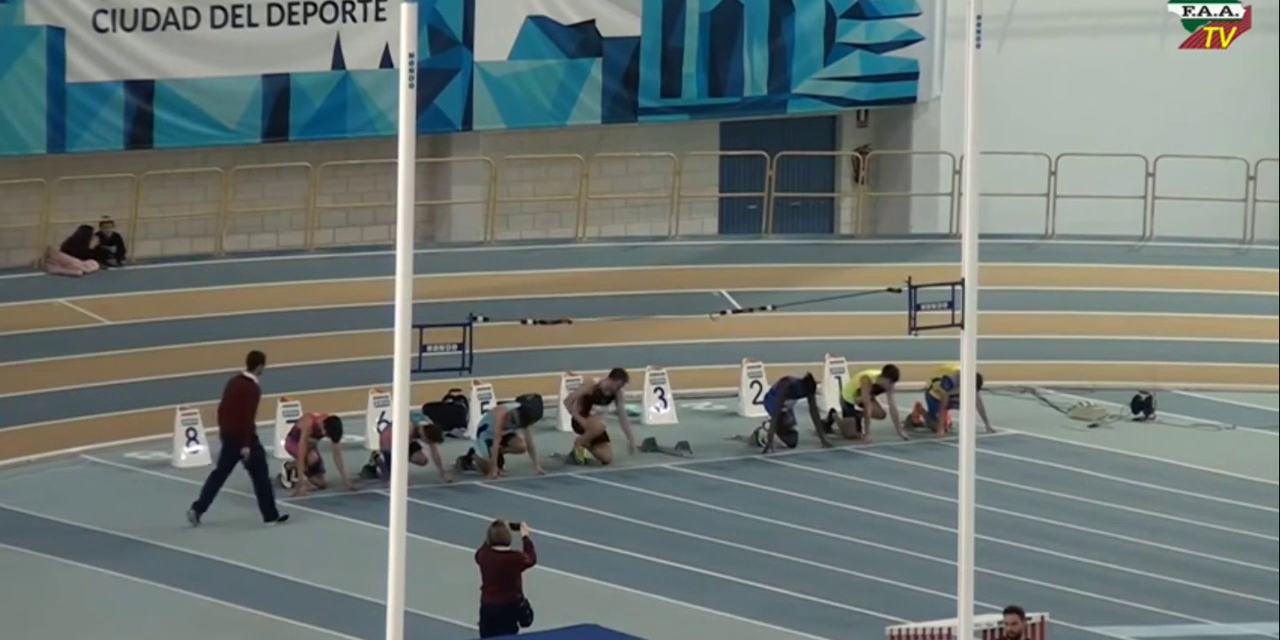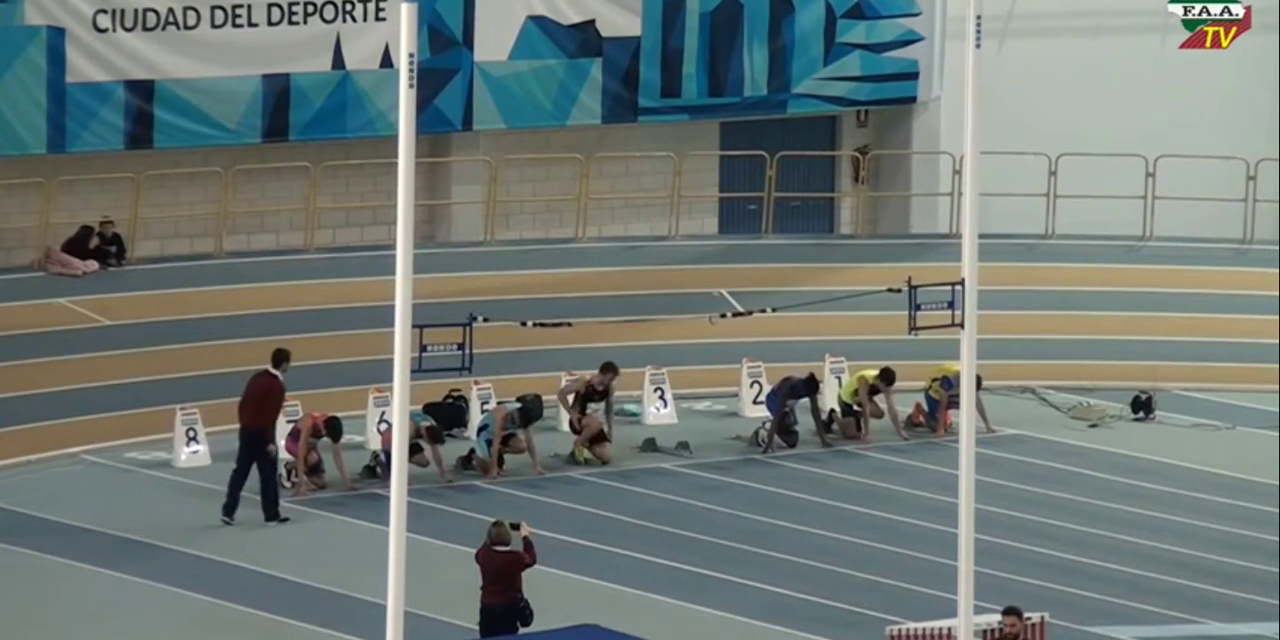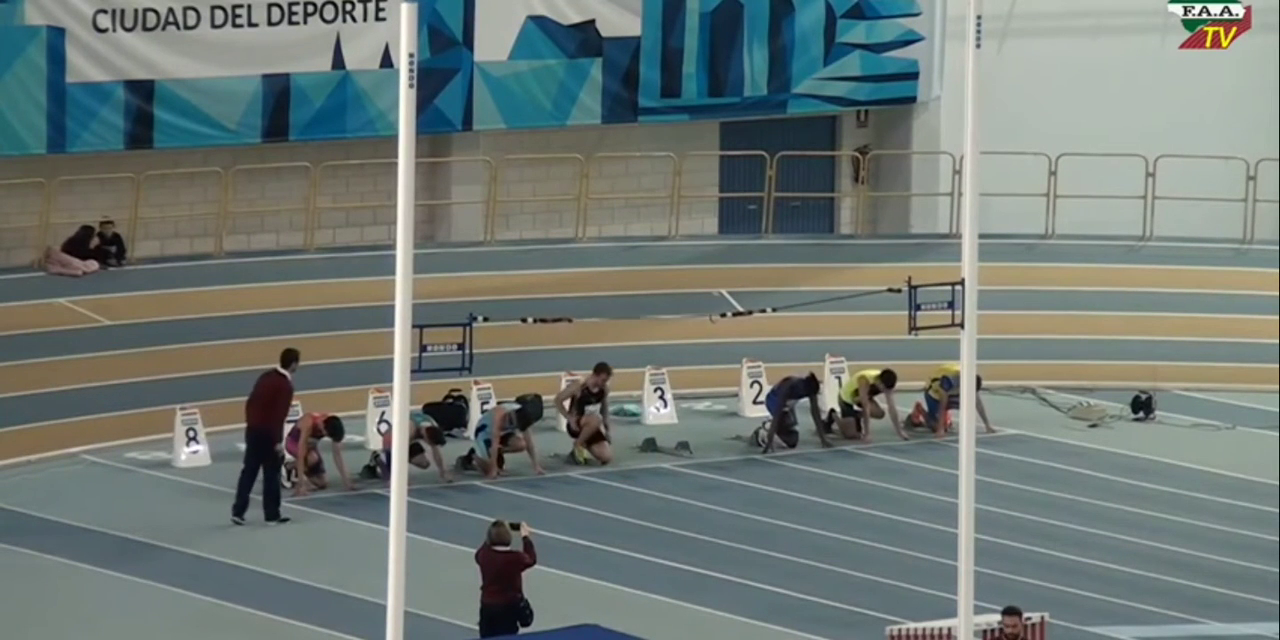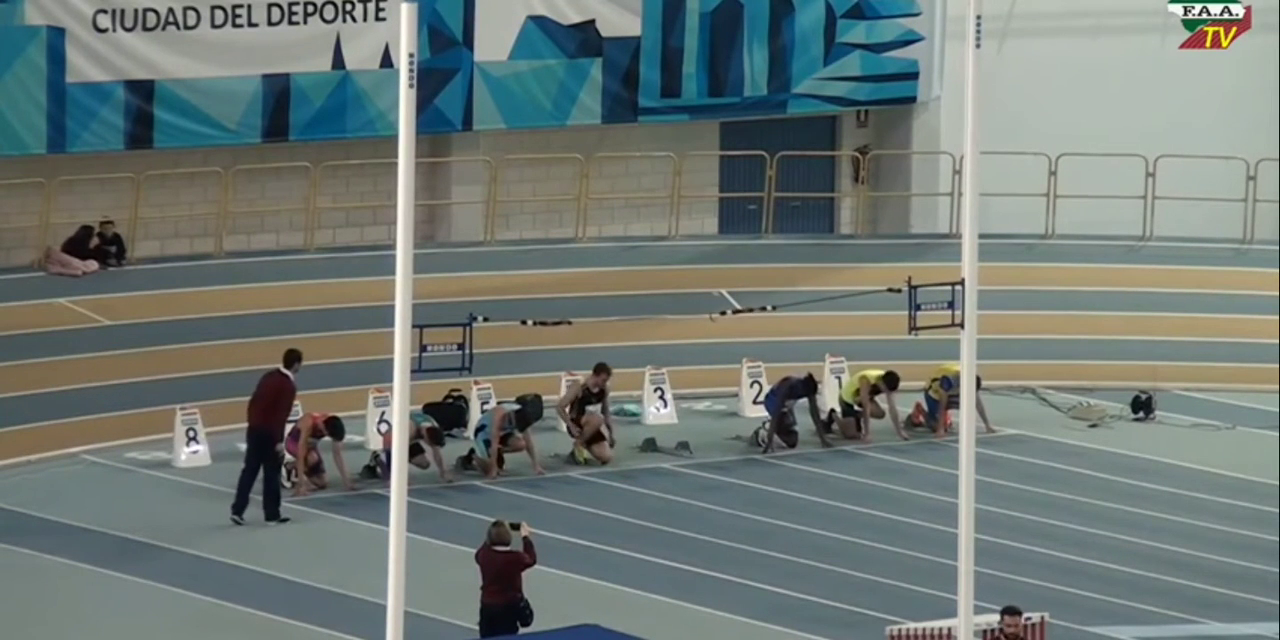
dt=0.2s
person 1, frame 1
left shoulder: (234, 381)
right shoulder: (252, 388)
left elbow: (222, 408)
right elbow: (248, 418)
left wrist: (224, 431)
right wrist: (246, 445)
left hip: (228, 435)
right hip: (243, 437)
left knee: (219, 473)
right knee: (260, 475)
left ankle: (198, 508)
right ankle: (271, 515)
person 1, frame 2
left shoulder: (257, 377)
right shoulder: (277, 386)
left elbow: (242, 403)
right elbow: (271, 415)
right wrist: (270, 441)
left hip: (246, 431)
right hip: (261, 434)
left knee: (240, 471)
right knee: (268, 475)
left ankle: (228, 511)
right ankle: (272, 515)
person 1, frame 3
left shoulder: (265, 376)
right shoulder: (285, 385)
left elbow: (250, 402)
right elbow: (280, 414)
right wrist: (278, 441)
left hip: (253, 430)
right hip: (268, 433)
left knee: (248, 471)
right knee: (271, 474)
left ankle: (238, 511)
right ankle: (272, 515)
person 1, frame 4
left shoulder: (268, 376)
right shoulder: (288, 385)
left elbow: (252, 402)
right elbow: (281, 415)
right wrist: (279, 440)
left hip: (254, 429)
right hip: (269, 433)
left knee: (249, 470)
right knee: (272, 474)
left ankle: (237, 510)
right ankle: (272, 515)
